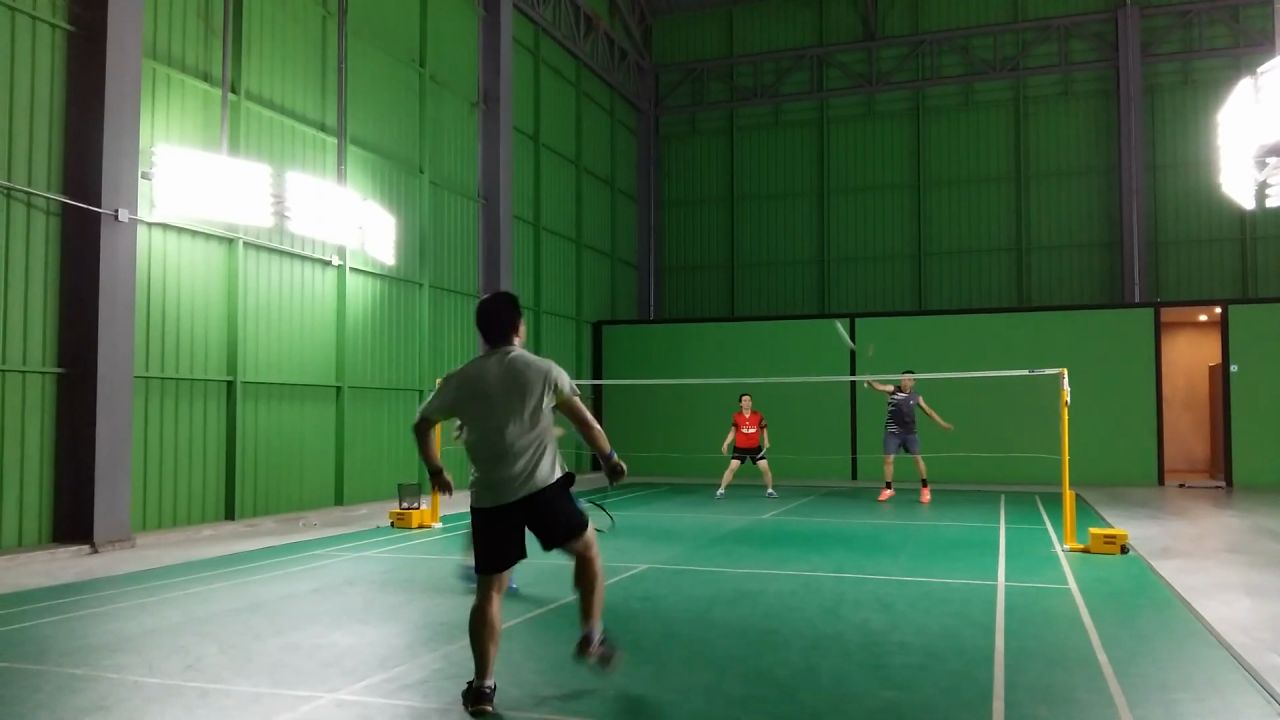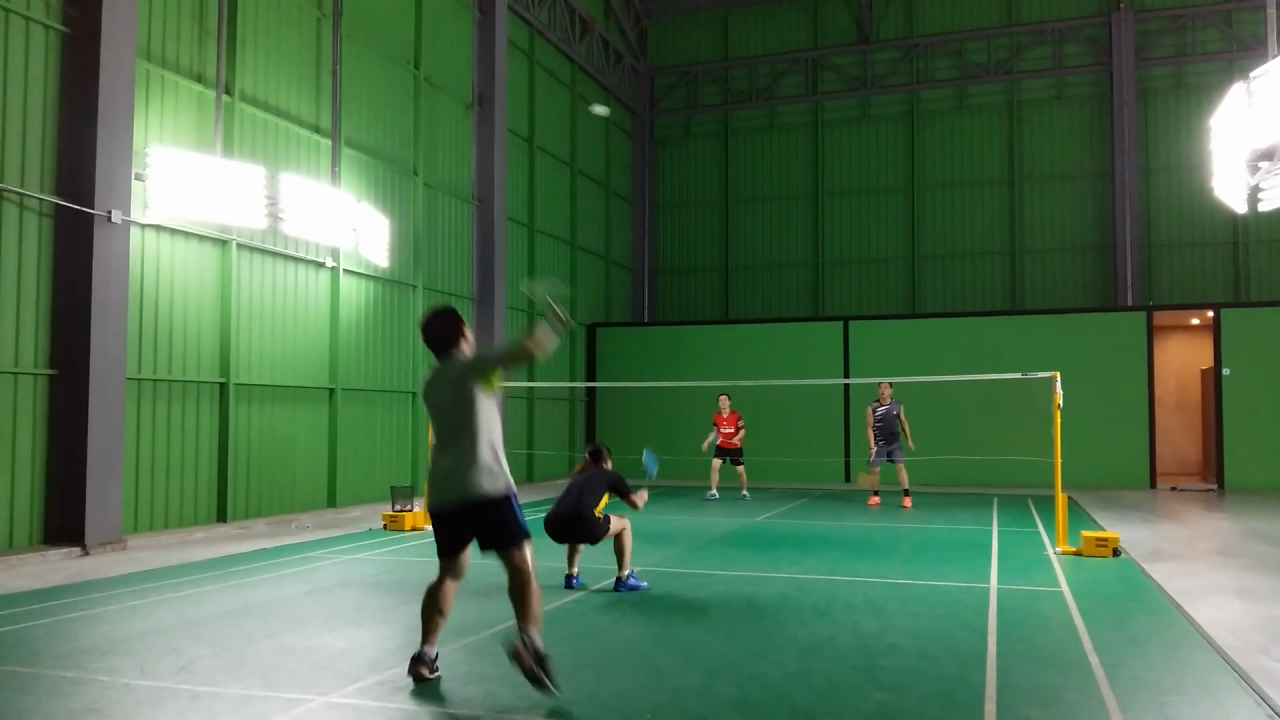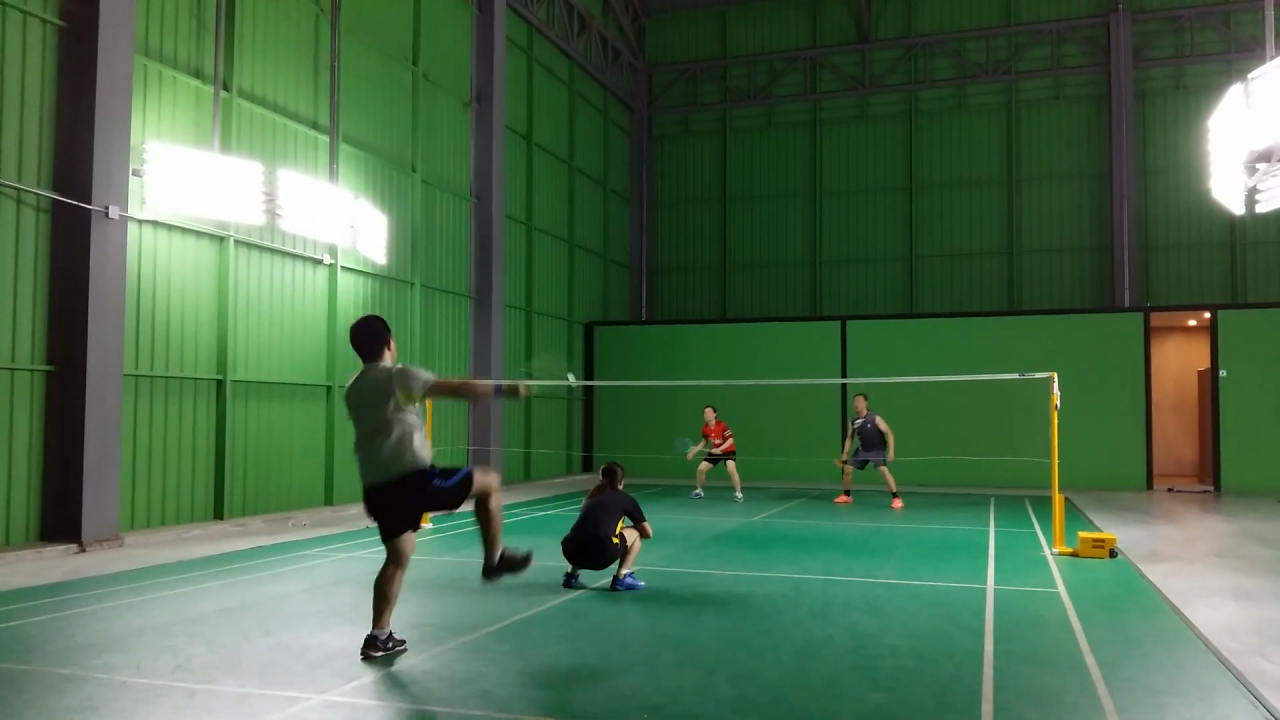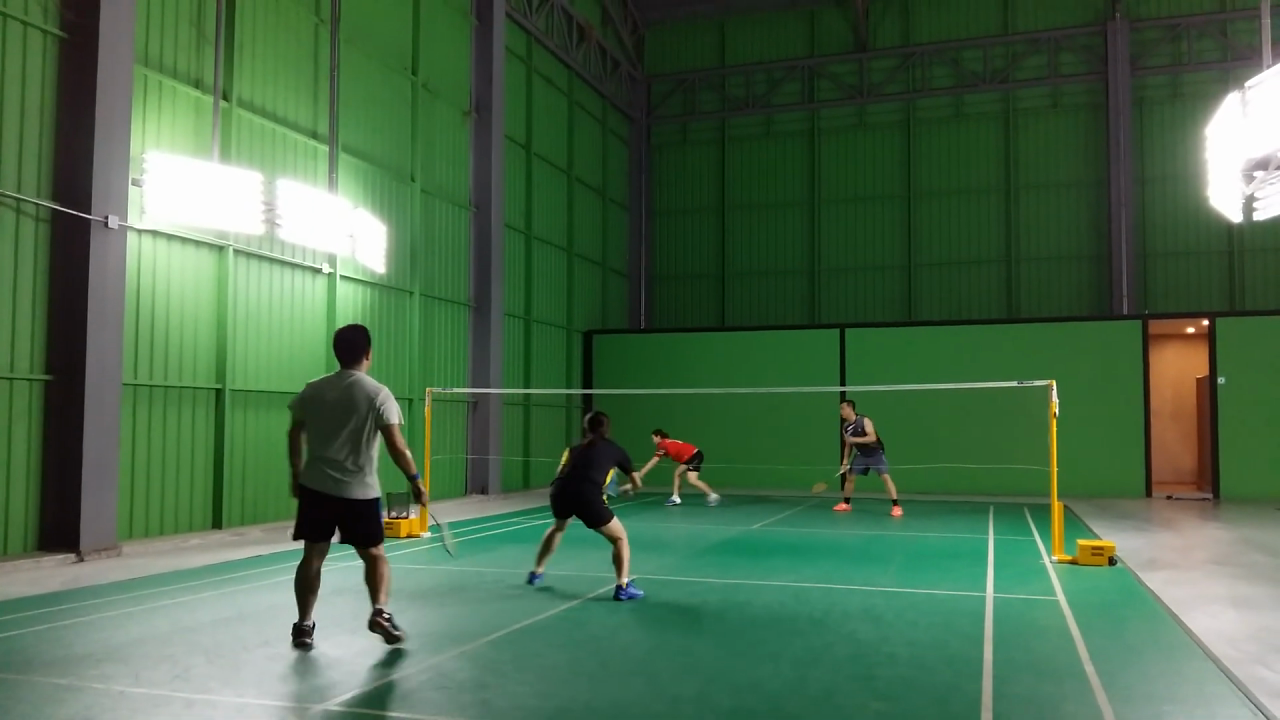
dt=0.5s
person 1, frame 1
left shoulder: (459, 380)
right shoulder: (544, 370)
left elbow: (423, 428)
right elbow: (584, 421)
left wrist: (436, 471)
right wrist: (609, 457)
left hip: (491, 497)
right hip: (543, 487)
left knee: (489, 591)
right knee: (587, 549)
right ankle: (592, 637)
person 1, frame 2
left shoulder: (433, 384)
right shoulder: (468, 369)
right elbow: (528, 352)
right wrist: (548, 331)
left hip: (443, 496)
right hip: (485, 494)
left knee: (451, 573)
right knee: (522, 567)
left ankle: (425, 655)
right ankle: (529, 645)
person 1, frame 3
left shoulder: (353, 390)
right shoulder: (398, 376)
right elbow: (457, 389)
right wrist: (503, 389)
left hip: (376, 486)
right hip: (410, 476)
left knee: (398, 557)
right knee: (489, 483)
left ankle: (379, 637)
right ankle: (494, 560)
person 1, frame 4
left shoulder: (313, 390)
right shoulder: (378, 394)
left elbow: (295, 436)
right elbow: (396, 445)
left wrist: (296, 474)
right wrist: (415, 480)
left hip: (315, 488)
right hip: (360, 491)
left knee: (312, 557)
right knee: (375, 557)
left ankle: (304, 625)
right ankle: (380, 614)
